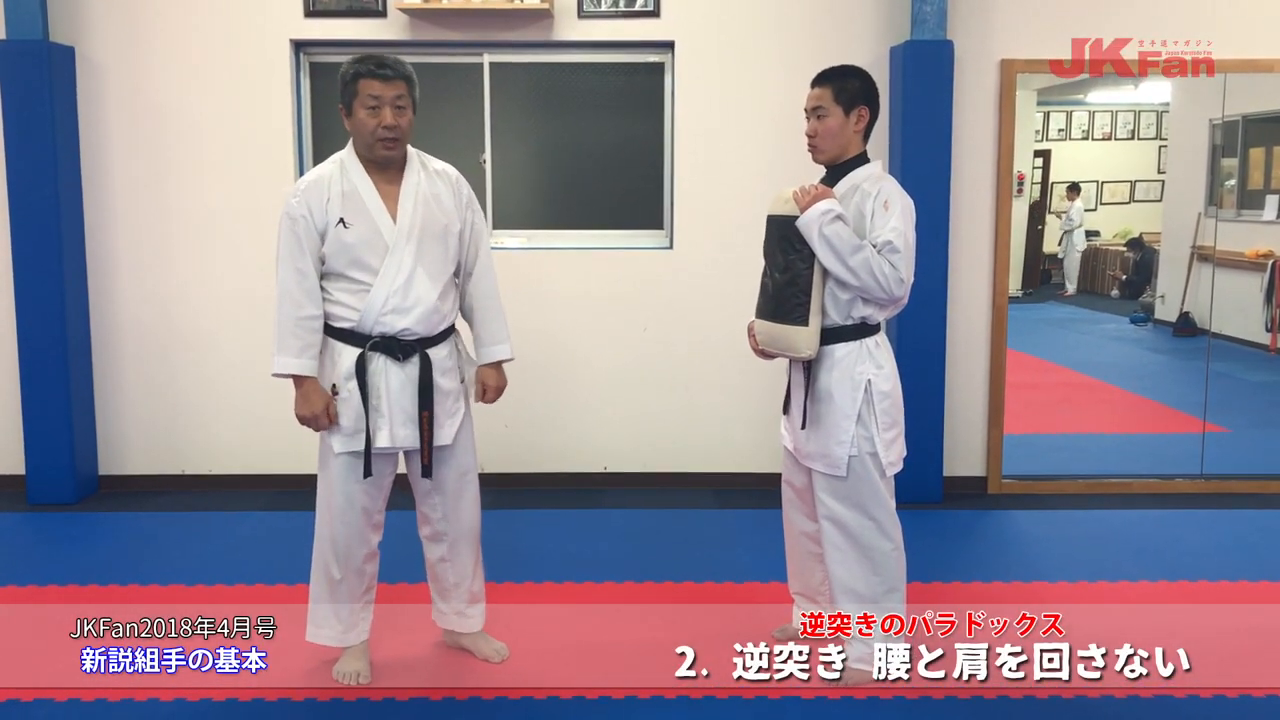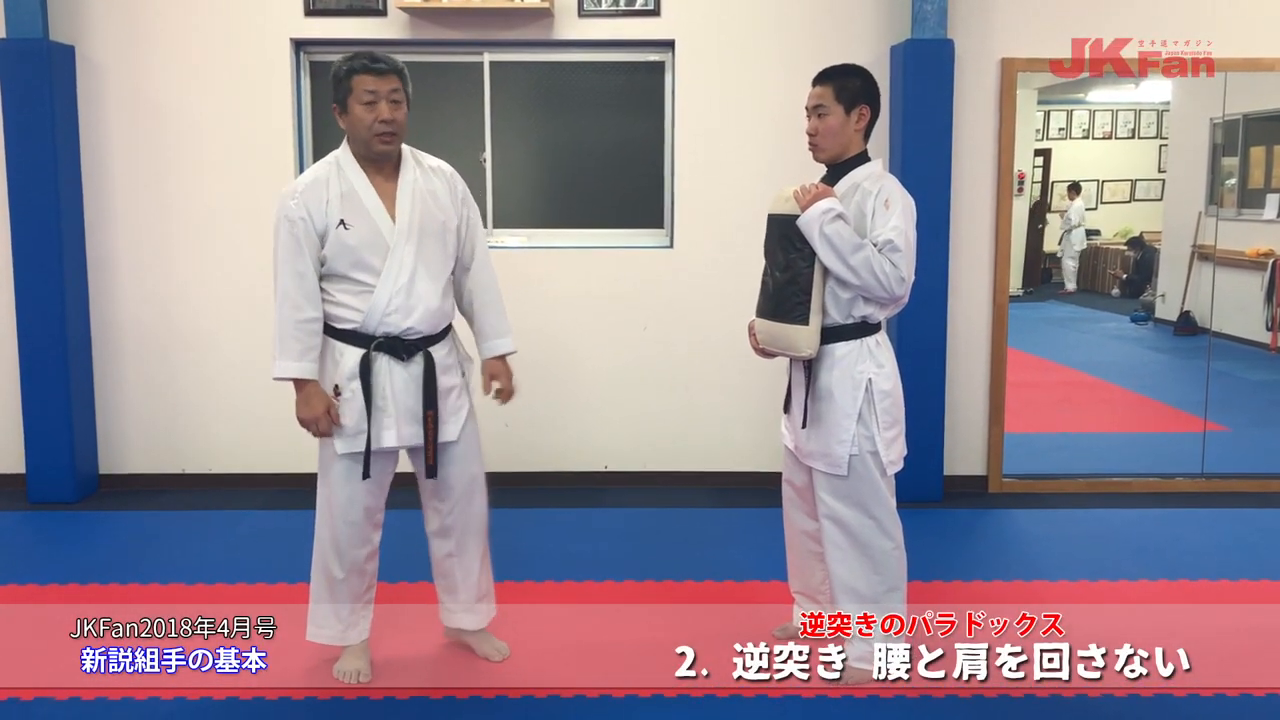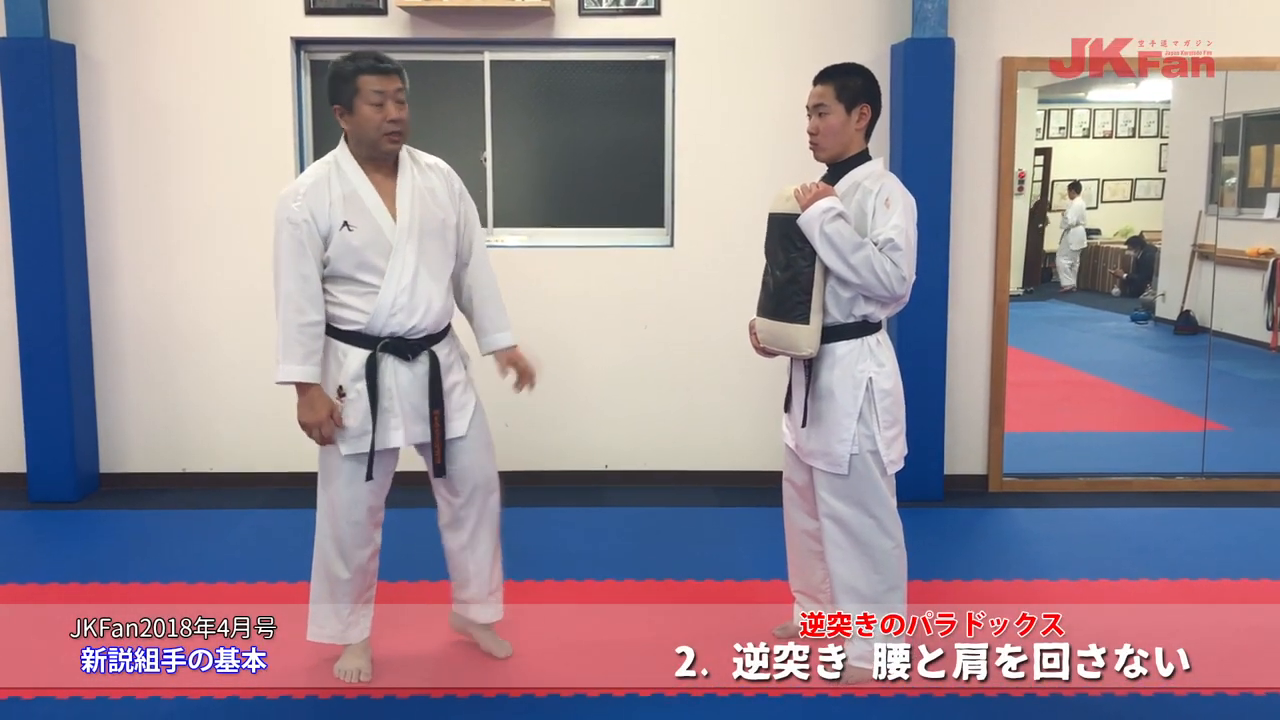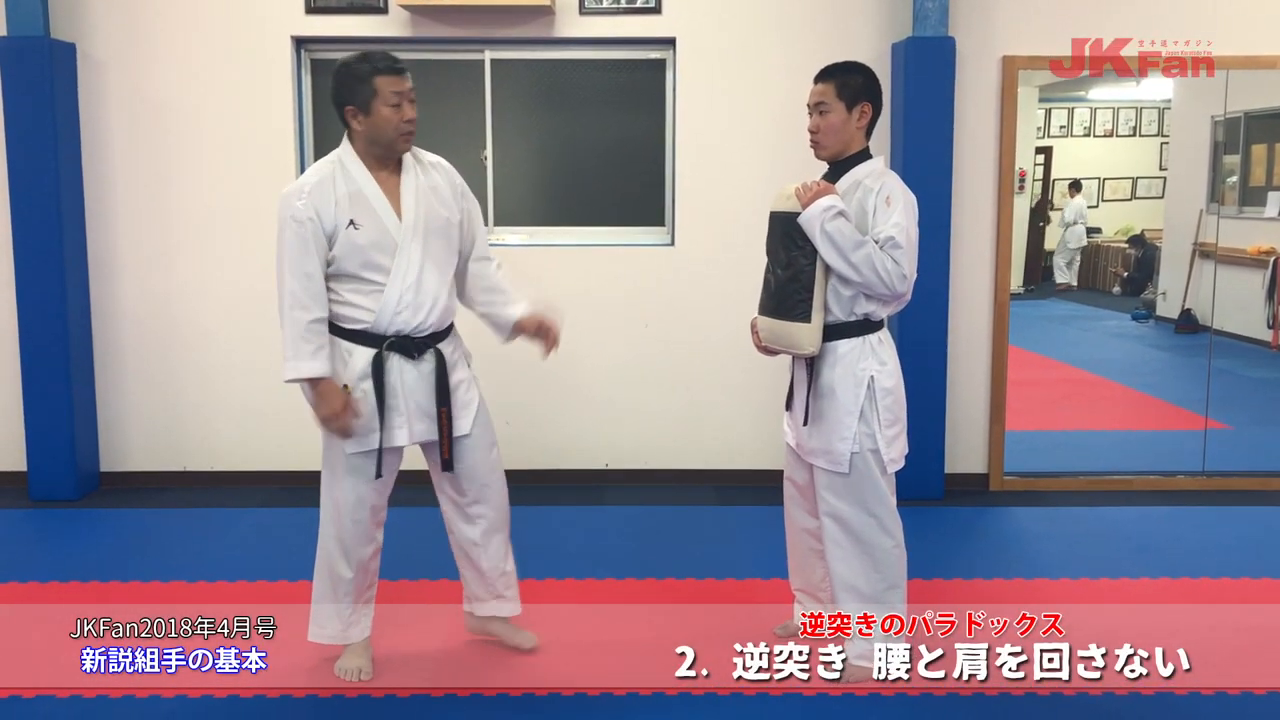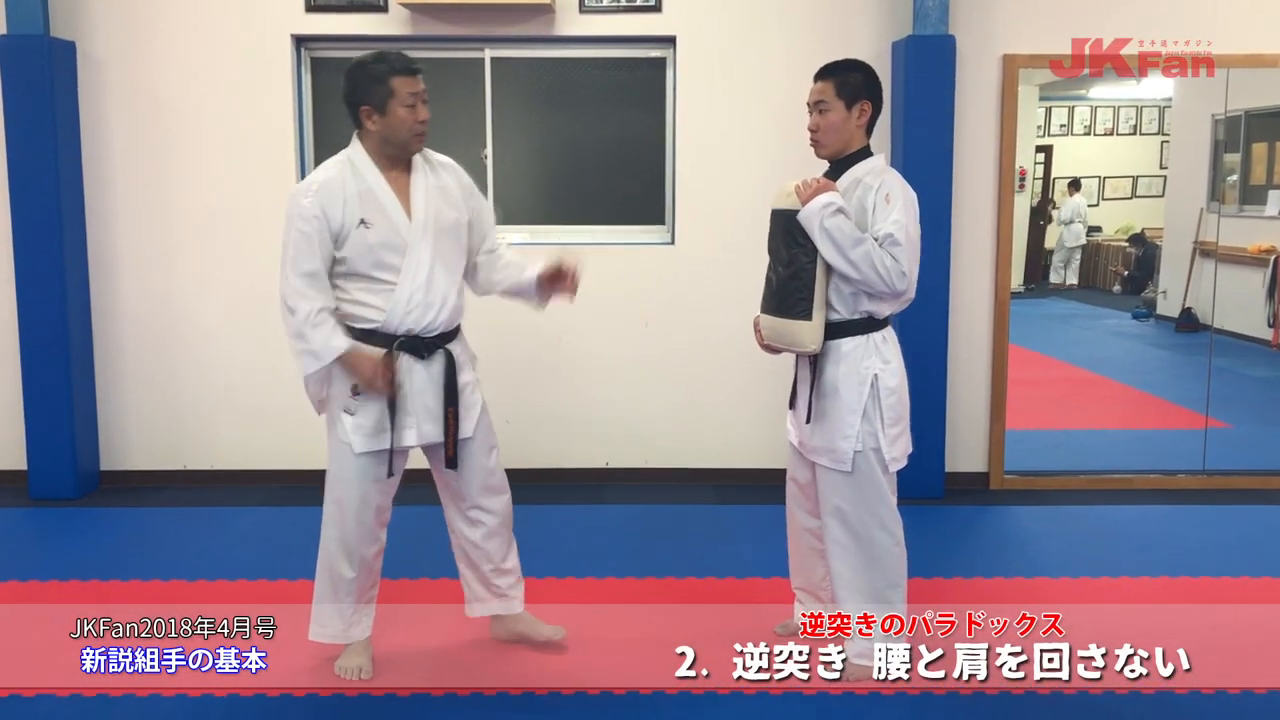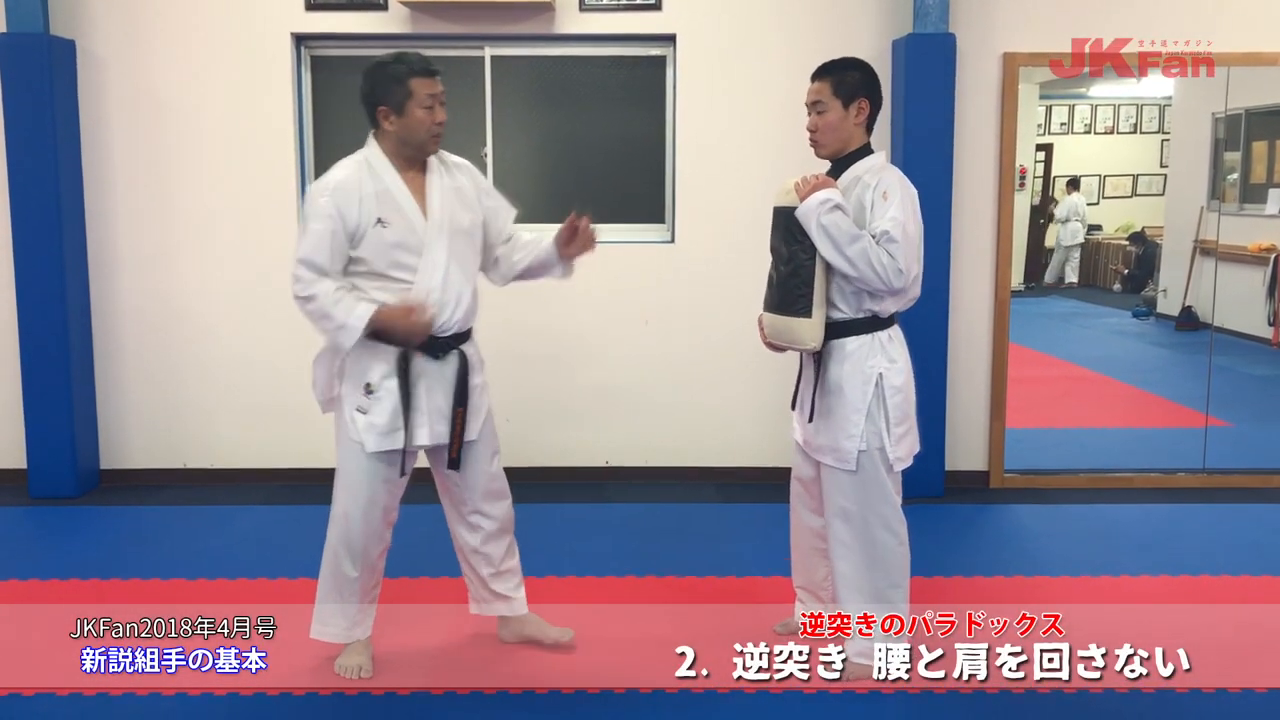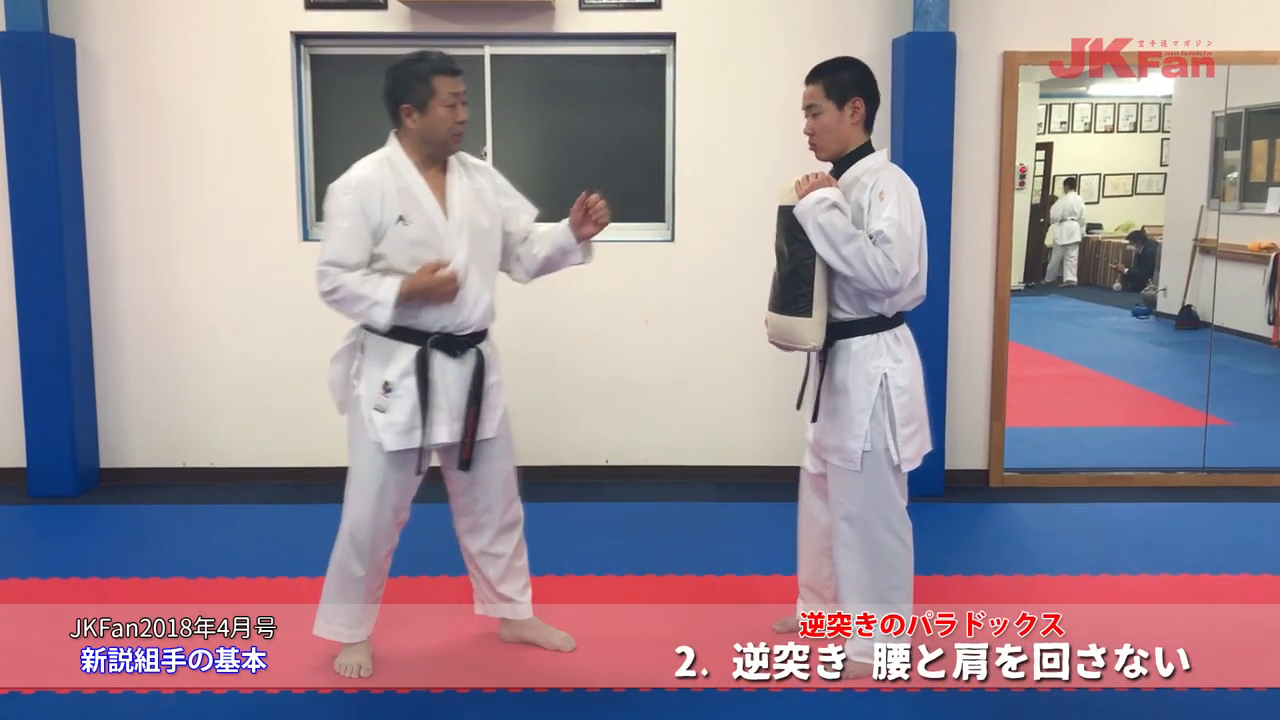
dt=0.1s
person 1, frame 1
left shoulder: (447, 184)
right shoulder: (314, 194)
left elbow: (477, 276)
right elbow: (298, 295)
left wrist: (491, 356)
right wrist: (305, 380)
left hip: (434, 369)
right hip: (355, 375)
left knee: (453, 506)
right knee: (349, 515)
left ankle: (461, 622)
right ankle: (349, 637)
person 1, frame 2
left shoulder: (442, 181)
right shoulder: (310, 195)
left elbow: (474, 272)
right elbow: (297, 297)
left wrist: (495, 351)
right wrist: (306, 384)
left hip: (435, 368)
right hip: (356, 374)
left knee: (461, 500)
right knee: (350, 515)
left ankle: (466, 619)
right ankle: (349, 636)
person 1, frame 3
left shoulder: (439, 178)
right shoulder: (310, 196)
left elbow: (471, 269)
right elbow: (297, 300)
left wrist: (502, 342)
right wrist: (309, 388)
left hip: (437, 365)
right hip: (358, 375)
left knee: (473, 491)
right knee: (351, 514)
left ankle: (475, 612)
right ankle: (349, 635)
person 1, frame 4
left shoulder: (440, 178)
right shoulder: (313, 195)
left elbow: (473, 264)
right elbow: (300, 298)
left wrist: (517, 317)
right wrist: (320, 382)
left hip: (440, 364)
right hip: (364, 374)
left knee: (480, 489)
right knee: (354, 513)
left ankle: (490, 608)
right ankle: (349, 633)
person 1, frame 5
left shoulder: (447, 176)
right shoulder: (323, 191)
left elbow: (480, 261)
right elbow: (298, 292)
left wrist: (535, 279)
right wrist: (347, 354)
left hip: (445, 364)
right hip: (370, 373)
left knee: (481, 495)
right knee: (357, 513)
left ankle: (505, 610)
right ankle: (348, 632)
person 1, frame 6
left shoulder: (462, 178)
right shoulder: (340, 190)
left elbow: (501, 254)
right elbow: (311, 285)
left wrist: (557, 248)
right wrist: (378, 318)
left hip: (456, 367)
right hip: (382, 372)
left knee: (482, 498)
right knee: (363, 512)
left ankle: (509, 612)
right ankle: (348, 631)
person 1, frame 7
left shoulder: (481, 179)
right shoulder: (362, 187)
left elbow: (522, 255)
right elbow: (335, 282)
left wrist: (573, 234)
right wrist: (406, 289)
left hip: (470, 366)
right hip: (396, 371)
left knee: (492, 498)
right knee: (373, 509)
left ankle: (510, 612)
right ankle: (348, 630)
person 2, frame 1
left shoulder: (882, 194)
right shoulder: (819, 194)
left elbow: (890, 280)
left wrist: (823, 221)
left hip: (854, 372)
right hip: (809, 368)
left knee: (859, 514)
right knee: (806, 504)
left ankle: (873, 645)
right ankle: (816, 613)
person 2, frame 2
left shoulder: (883, 192)
right shoulder: (820, 193)
left elbow: (891, 279)
left wrist: (824, 219)
left hip: (854, 370)
right hip: (810, 366)
left knee: (860, 513)
right knee: (806, 503)
left ankle: (873, 644)
right ankle: (817, 612)
person 2, frame 3
left shoulder: (883, 192)
right shoulder: (822, 191)
left elbow: (892, 278)
left wrist: (825, 218)
left hip: (855, 370)
right hip: (811, 365)
left knee: (860, 511)
right knee: (806, 501)
left ankle: (873, 643)
right ankle: (818, 610)
person 2, frame 4
left shoulder: (883, 190)
right shoulder: (822, 190)
left elbow: (893, 276)
left wrist: (825, 216)
left hip: (856, 367)
right hip: (813, 362)
left knee: (859, 510)
right knee: (806, 499)
left ankle: (873, 642)
right ankle: (818, 609)
person 2, frame 5
left shoulder: (884, 187)
right shoulder: (826, 188)
left elbow: (892, 274)
left wrist: (824, 212)
left hip: (860, 365)
right hip: (819, 361)
left knee: (861, 510)
right knee: (810, 499)
left ankle: (873, 642)
right ankle: (820, 609)
person 2, frame 6
left shoulder: (885, 185)
right shoulder: (827, 186)
left elbow: (891, 272)
left wrist: (822, 209)
left hip: (865, 363)
right hip: (824, 359)
left knee: (864, 509)
right knee: (814, 497)
left ankle: (874, 640)
right ankle: (820, 609)
person 2, frame 7
left shoulder: (885, 184)
right shoulder: (837, 183)
left elbow: (884, 272)
left wrist: (819, 206)
left hip: (874, 365)
right hip: (842, 360)
left knee: (870, 508)
right knee: (822, 493)
left ankle: (877, 639)
right ankle: (822, 608)
